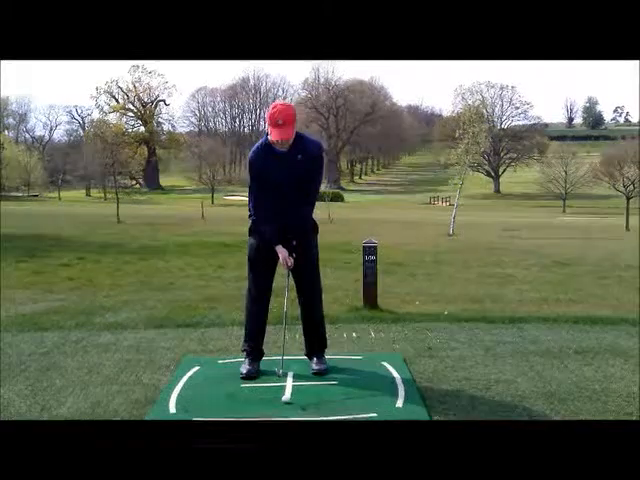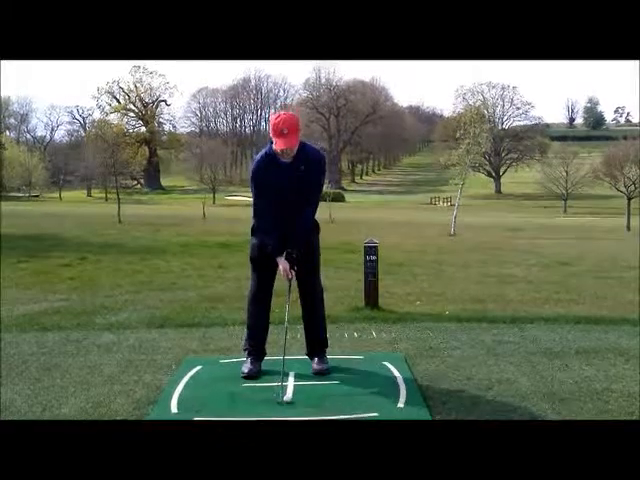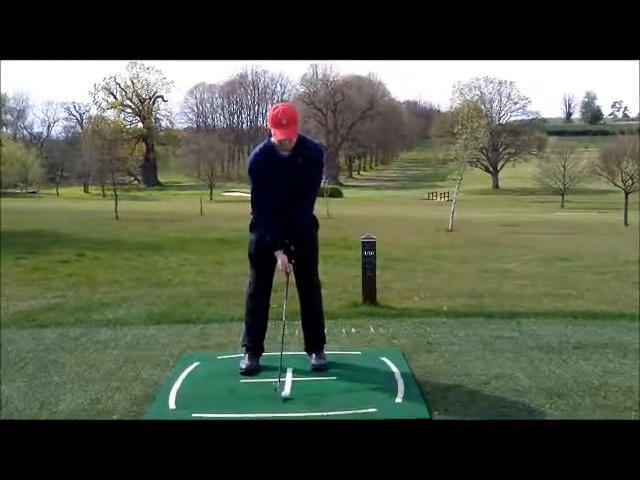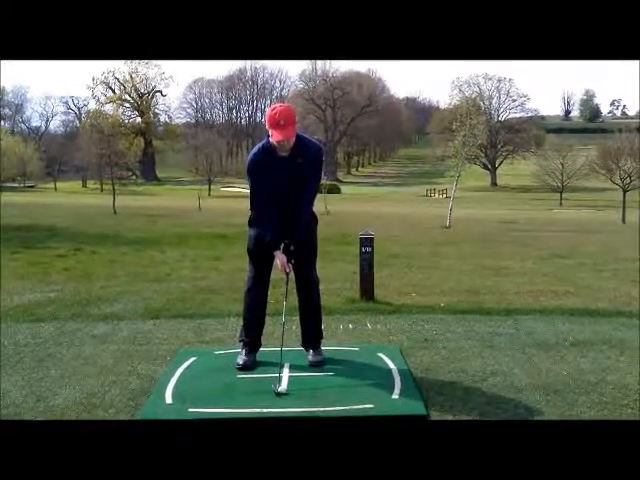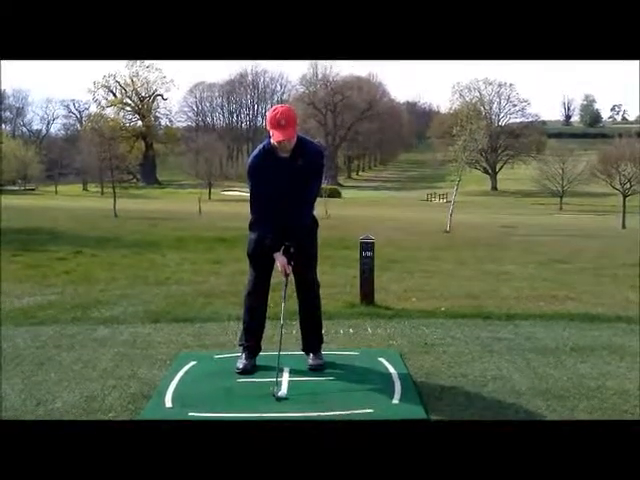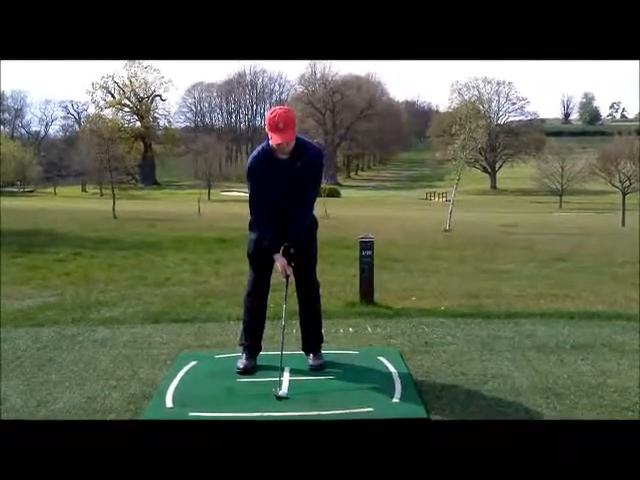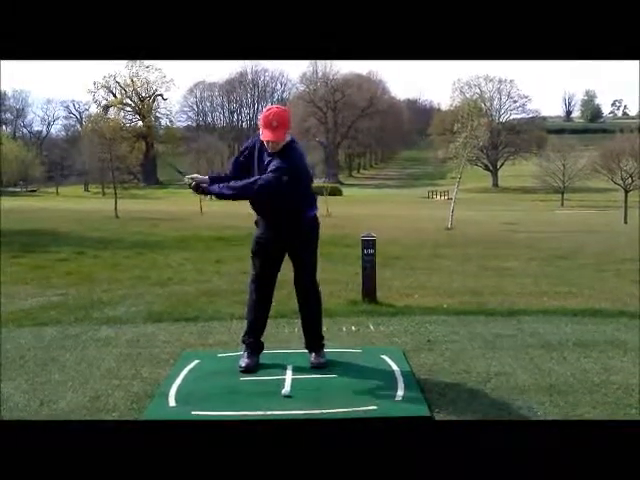
dt=0.7s
person 1, frame 1
left shoulder: (312, 150)
right shoulder: (258, 155)
left elbow: (309, 198)
right elbow: (259, 204)
left wrist: (292, 238)
right wrist: (276, 243)
left hip: (301, 229)
right hip: (264, 231)
left knee: (310, 291)
right knee: (258, 292)
left ankle: (316, 352)
right ankle: (252, 354)
person 1, frame 2
left shoulder: (315, 159)
right shoulder: (261, 164)
left elbow: (309, 206)
right elbow: (263, 212)
left wrist: (294, 248)
right wrist: (278, 255)
left hip: (303, 231)
right hip: (267, 232)
left knee: (311, 290)
right knee: (260, 291)
left ankle: (317, 352)
right ankle: (254, 354)
person 1, frame 3
left shoulder: (313, 153)
right shoulder: (258, 158)
left elbow: (307, 200)
right elbow: (261, 207)
left wrist: (291, 242)
right wrist: (276, 248)
left hip: (301, 226)
right hip: (265, 227)
left knee: (309, 286)
right knee: (258, 287)
left ankle: (315, 348)
right ankle: (252, 350)
person 1, frame 4
left shoulder: (312, 151)
right shoulder: (257, 158)
left elbow: (307, 199)
right elbow: (261, 206)
left wrist: (291, 241)
right wrist: (275, 248)
left hip: (301, 223)
right hip: (265, 224)
left knee: (308, 281)
right knee: (256, 282)
left ankle: (313, 343)
right ankle: (249, 345)
person 1, frame 5
left shoulder: (313, 154)
right shoulder: (258, 159)
left elbow: (308, 201)
right elbow: (260, 208)
left wrist: (291, 243)
right wrist: (275, 249)
left hip: (302, 227)
right hip: (265, 227)
left knee: (308, 285)
right knee: (257, 286)
left ankle: (313, 348)
right ankle: (249, 350)
person 1, frame 6
left shoulder: (312, 155)
right shoulder: (257, 161)
left elbow: (306, 202)
right elbow: (259, 209)
left wrist: (291, 244)
right wrist: (274, 251)
left hip: (301, 226)
right hip: (265, 227)
left knee: (308, 286)
right knee: (257, 286)
left ankle: (313, 348)
right ankle: (249, 350)
person 1, frame 7
left shoulder: (290, 163)
right shoulder: (254, 146)
left elbow: (252, 188)
right elbow: (237, 175)
left wrist: (209, 188)
right wrist: (210, 181)
left hip: (300, 226)
right hip: (270, 224)
left knee: (306, 285)
right knee: (260, 286)
left ankle: (315, 346)
right ankle: (251, 347)
